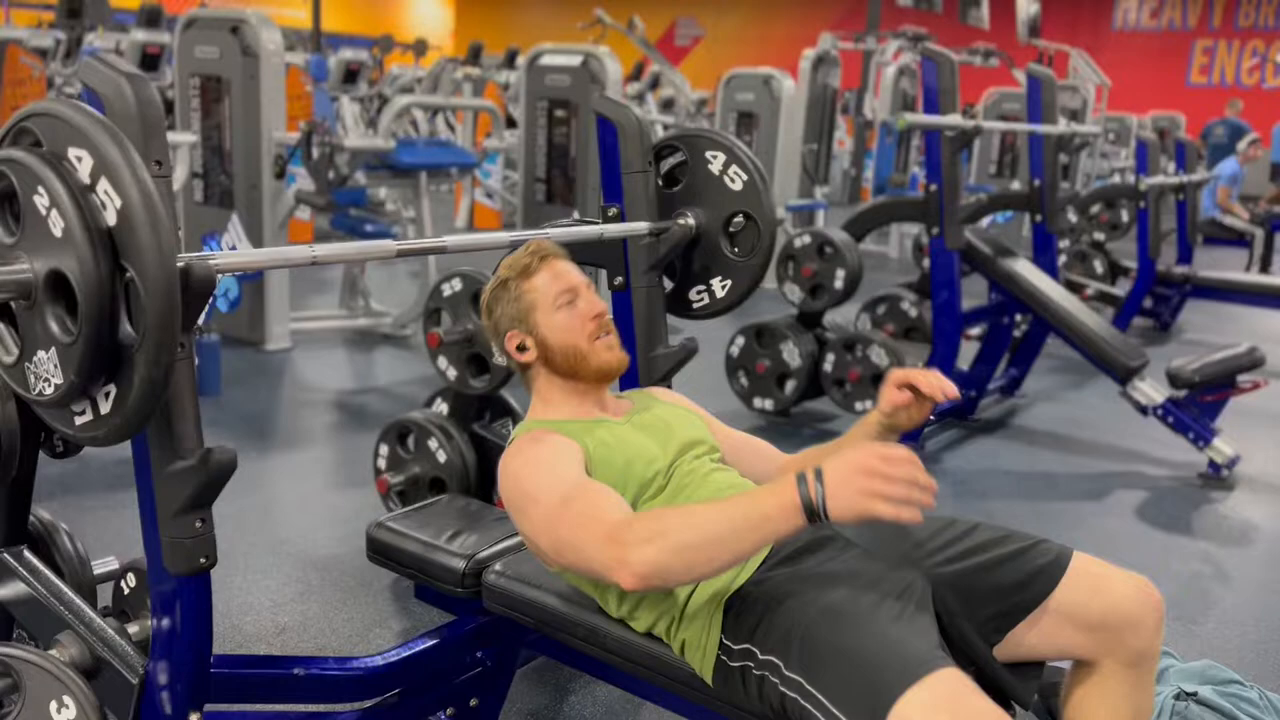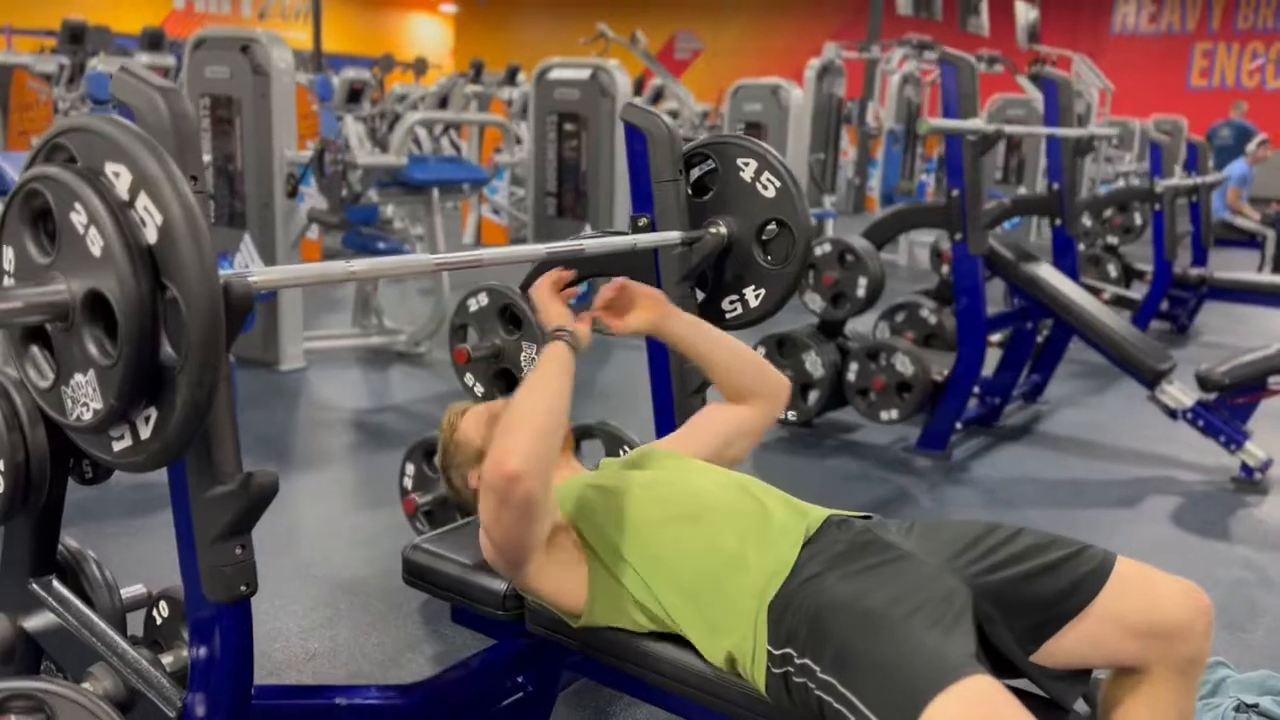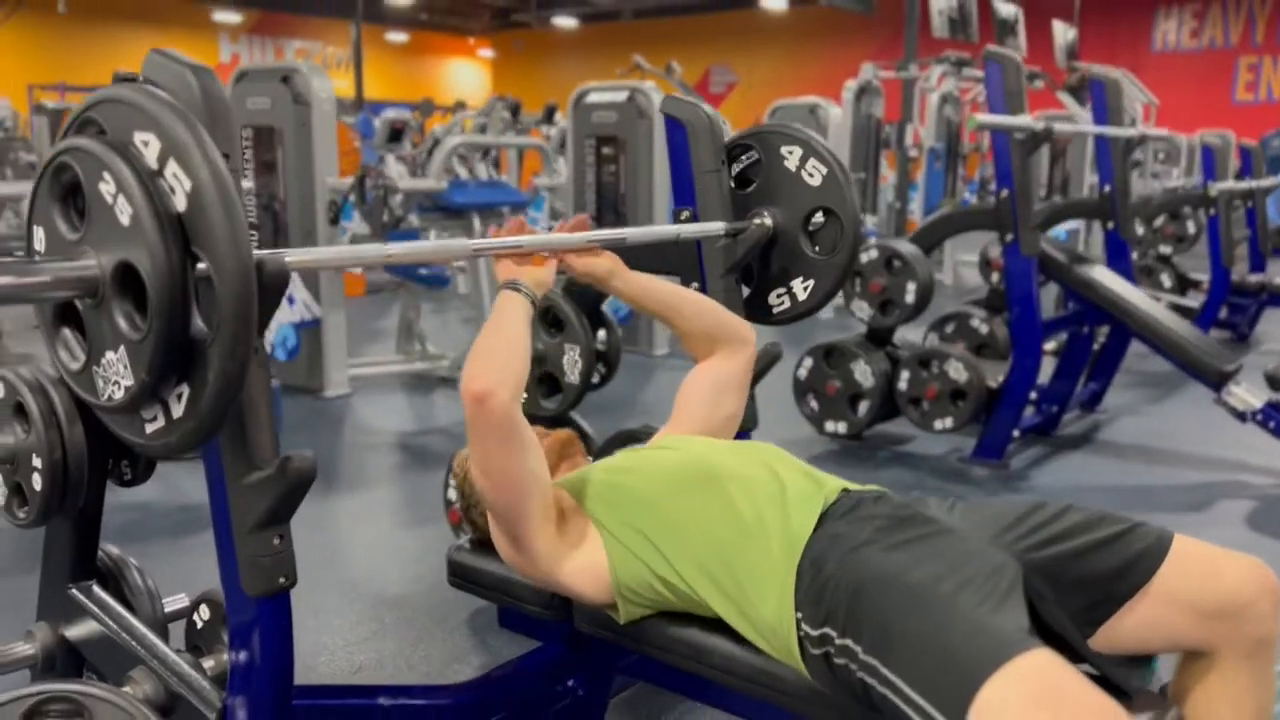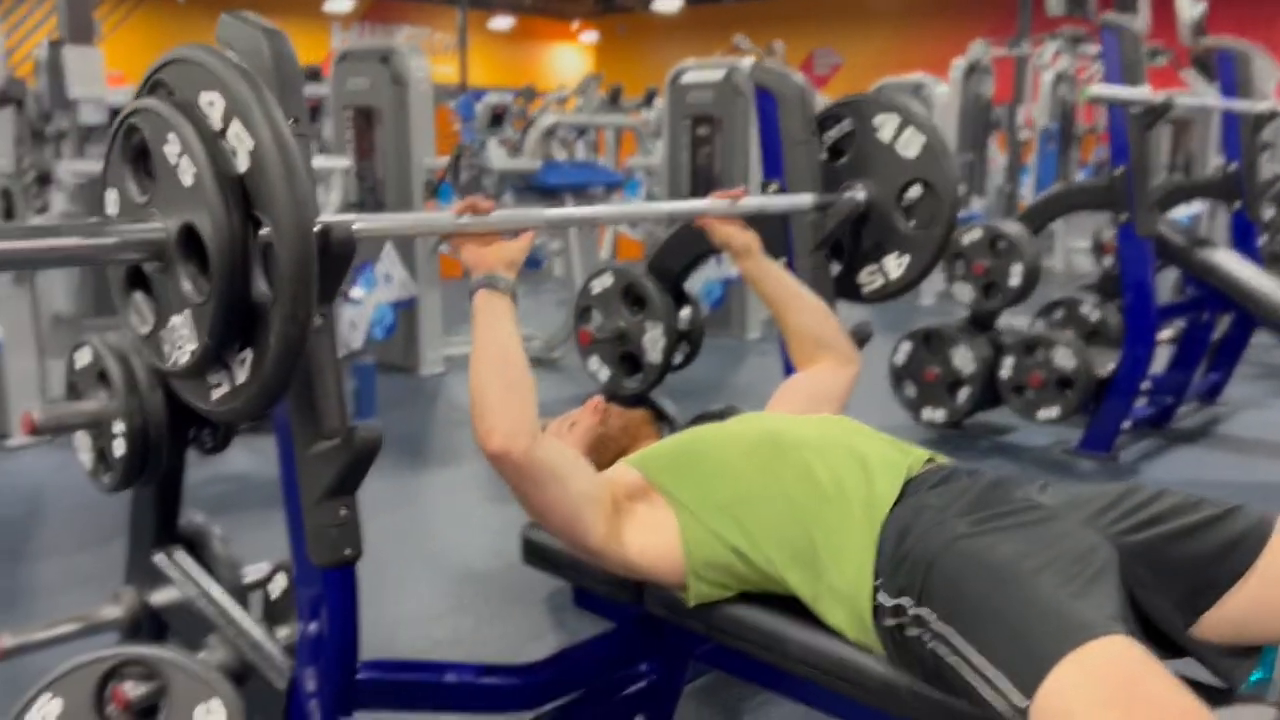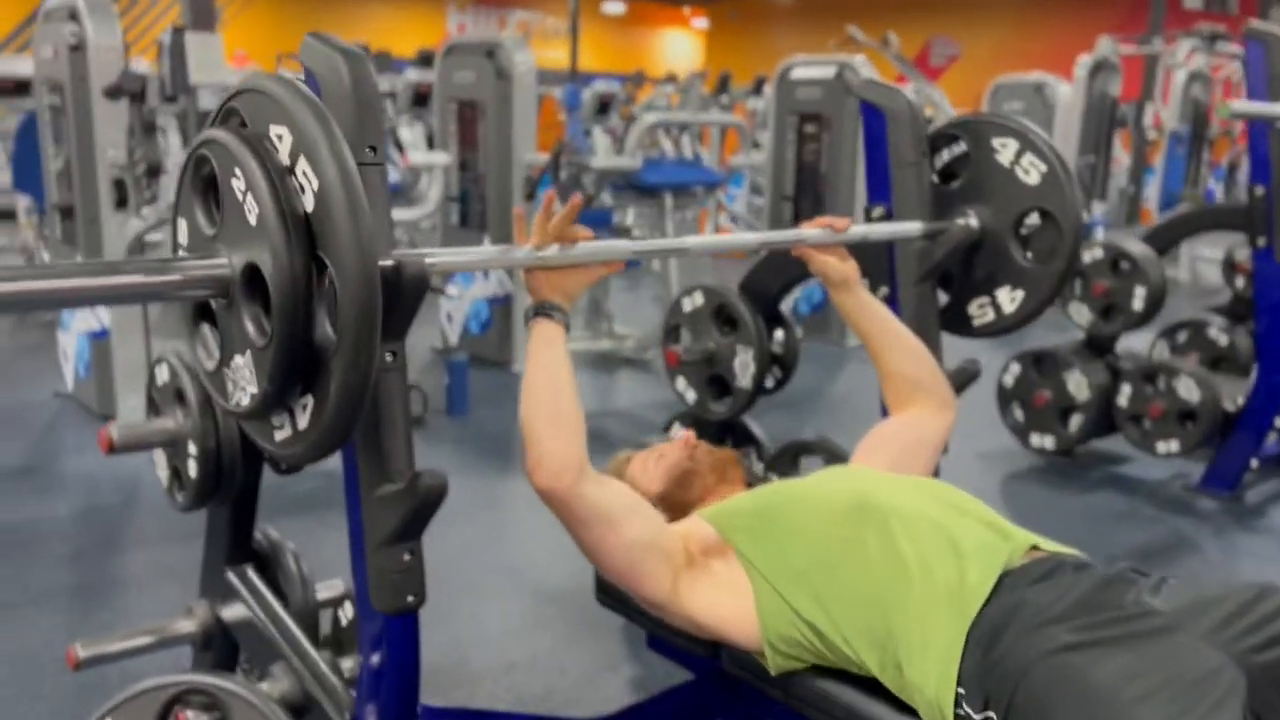
dt=0.5s
person 1, frame 1
left shoulder: (654, 403)
right shoulder: (535, 459)
right elbow: (634, 559)
left wrist: (880, 421)
right wrist: (814, 495)
right hip: (758, 600)
left knee: (1131, 614)
person 1, frame 2
left shoulder: (641, 463)
right shoulder: (521, 530)
left elbow: (765, 393)
right elbow: (513, 471)
left wrist: (665, 323)
right wrist: (563, 340)
left hip: (872, 539)
right hip: (799, 604)
left knee: (1179, 619)
person 1, frame 3
left shoulder: (657, 456)
right shoulder: (548, 533)
left elbow: (733, 347)
right elbow: (483, 399)
left wrist: (617, 277)
right wrist: (519, 292)
person 1, frame 4
left shoulder: (733, 441)
right shoulder: (618, 509)
left elbow: (832, 360)
right elbow: (505, 440)
left wrist: (749, 256)
right wrist: (492, 285)
person 1, frame 5
left shoulder: (835, 489)
right shoulder: (695, 561)
left elbow: (930, 407)
right elbow: (560, 475)
left wrist: (848, 289)
right wrist: (550, 311)
